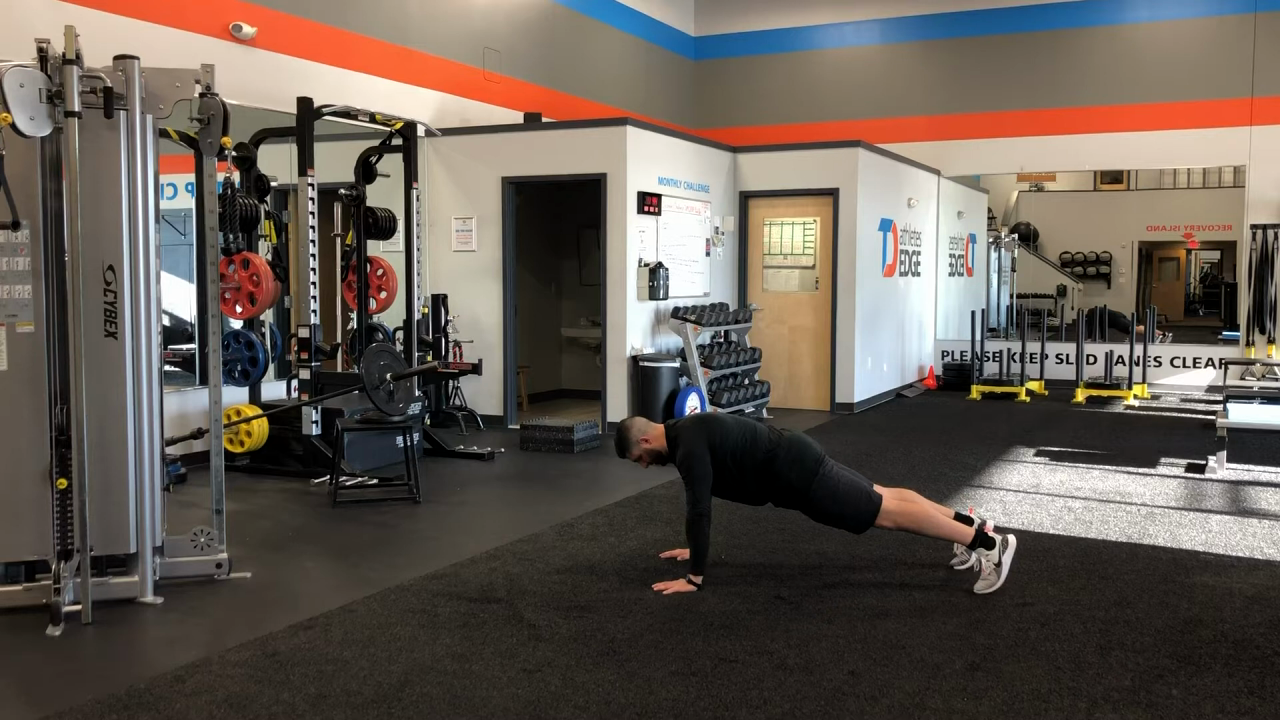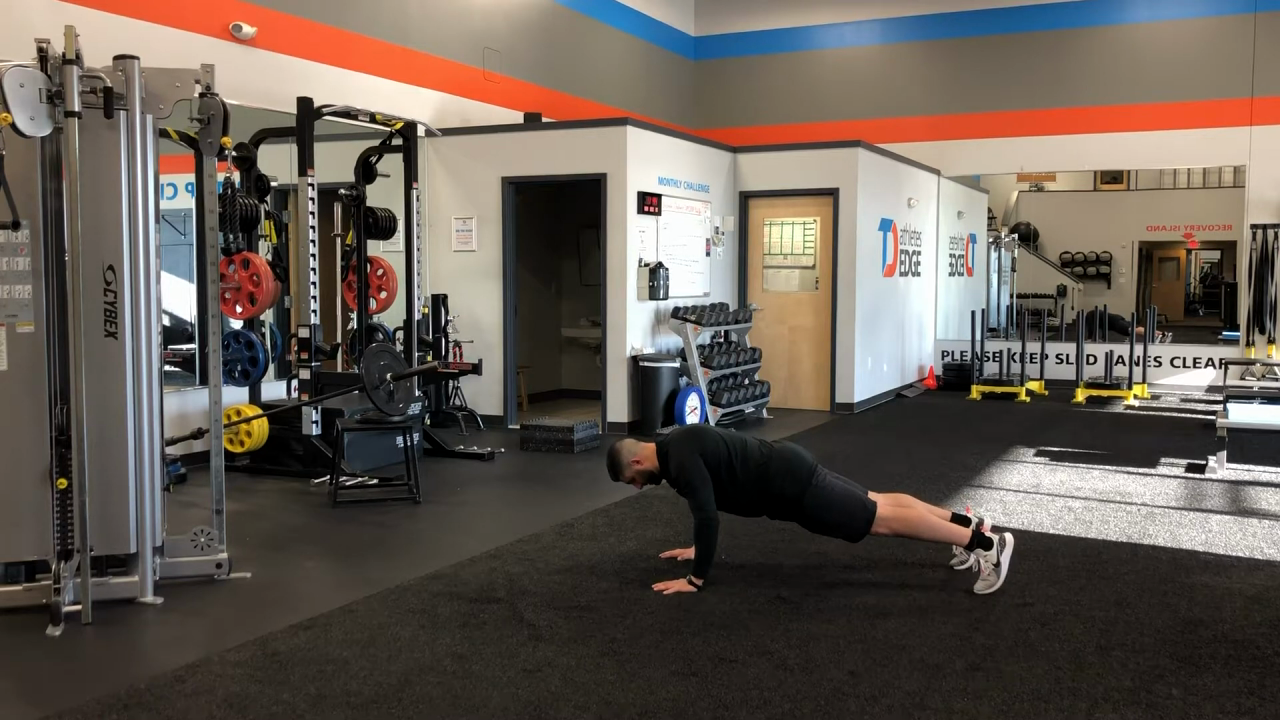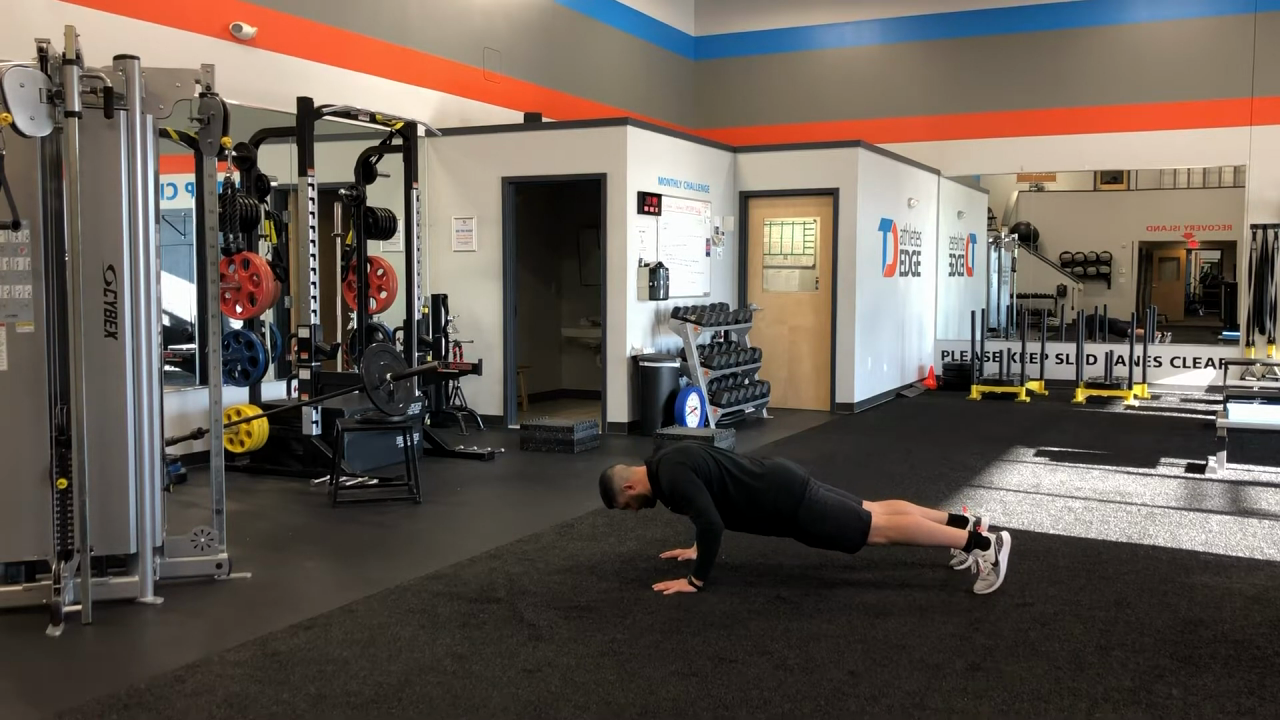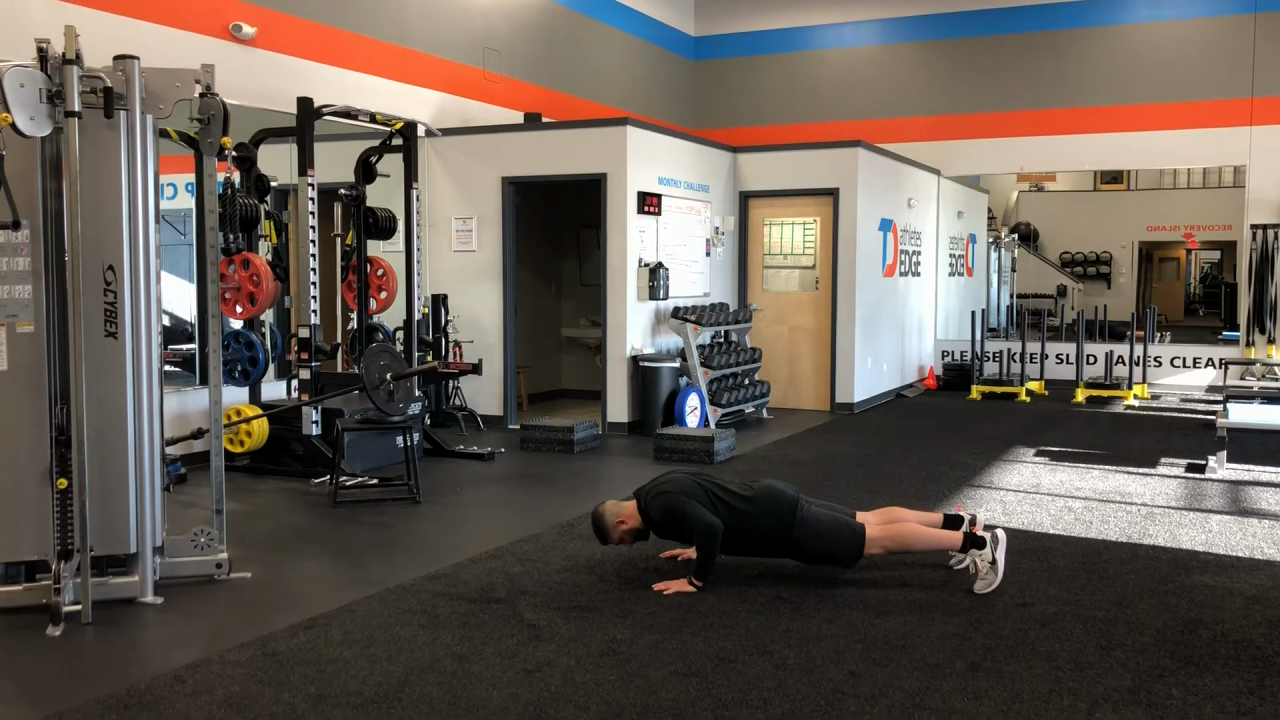
dt=1s
person 1, frame 1
left shoulder: (688, 446)
right shoulder: (687, 433)
left elbow: (699, 509)
right elbow: (701, 505)
left wrist: (694, 577)
right wrist: (695, 548)
left hip: (796, 473)
right hip: (794, 462)
left knee: (886, 513)
right knee: (882, 496)
left ankle: (989, 544)
right ankle: (969, 524)
person 1, frame 2
left shoulder: (680, 460)
right shoulder: (678, 446)
left elbow: (707, 516)
right elbow: (708, 508)
left wrist: (696, 578)
right wrist: (697, 547)
left hip: (791, 485)
right hip: (789, 471)
left knee: (882, 519)
right knee: (878, 502)
left ankle: (986, 543)
right ankle: (965, 522)
person 1, frame 3
left shoulder: (672, 478)
right shoulder: (670, 462)
left elbow: (711, 523)
left wrist: (696, 579)
right wrist: (698, 548)
left hip: (787, 501)
right hip: (782, 484)
left knee: (879, 528)
right knee: (873, 511)
left ankle: (983, 543)
right ankle: (962, 522)
person 1, frame 4
left shoulder: (660, 507)
right shoulder: (660, 491)
left elbow: (712, 528)
left wrist: (696, 580)
right wrist: (698, 548)
left hip: (781, 523)
right hip: (773, 503)
left knee: (875, 541)
right knee: (869, 521)
left ankle: (979, 542)
right ankle: (958, 522)
